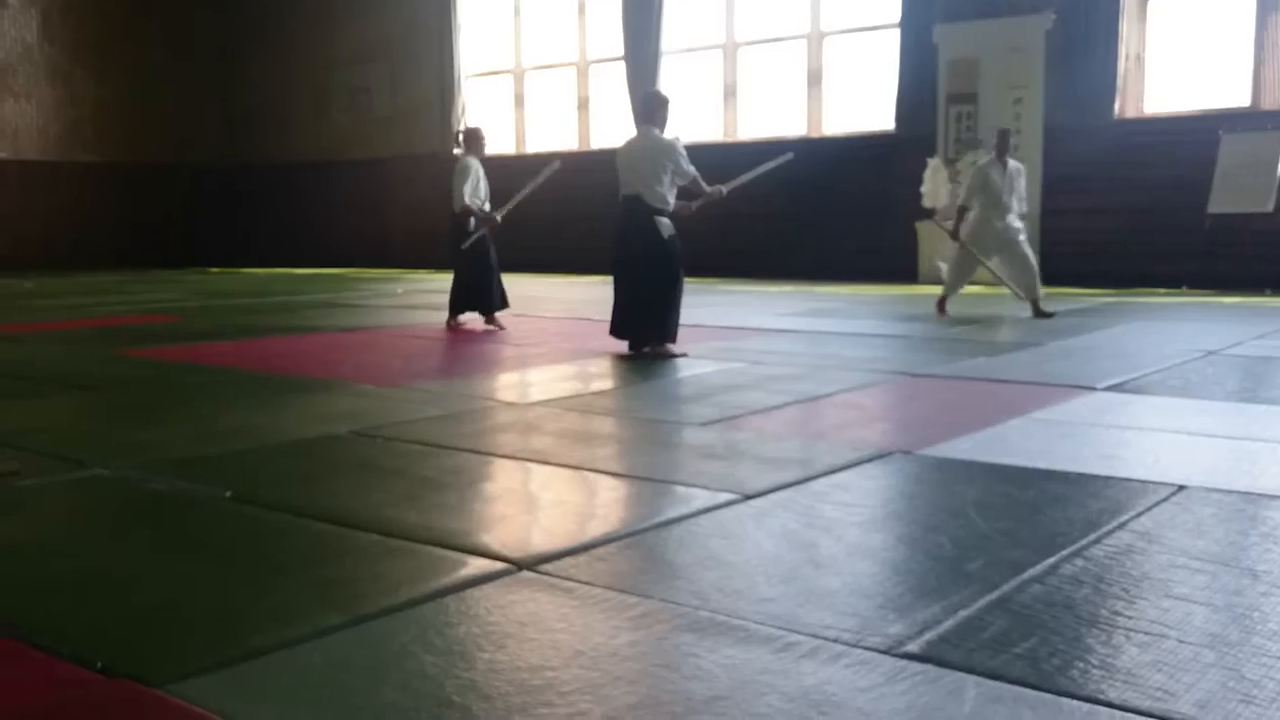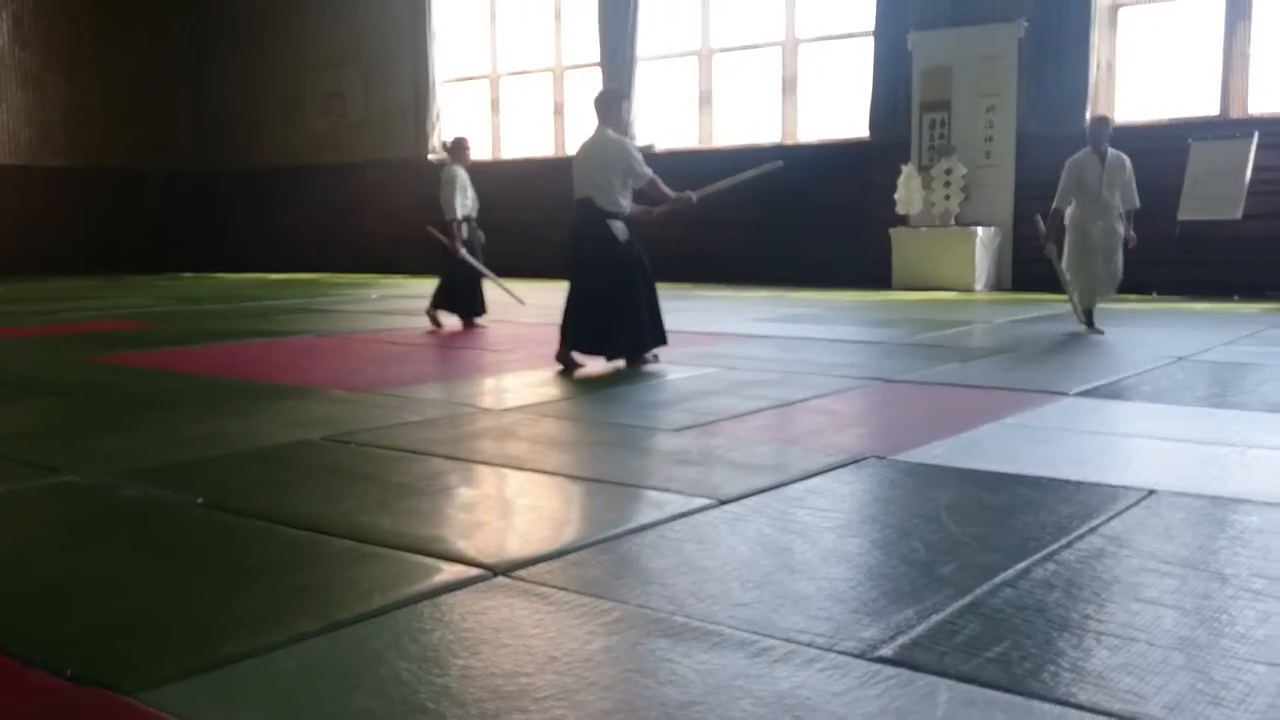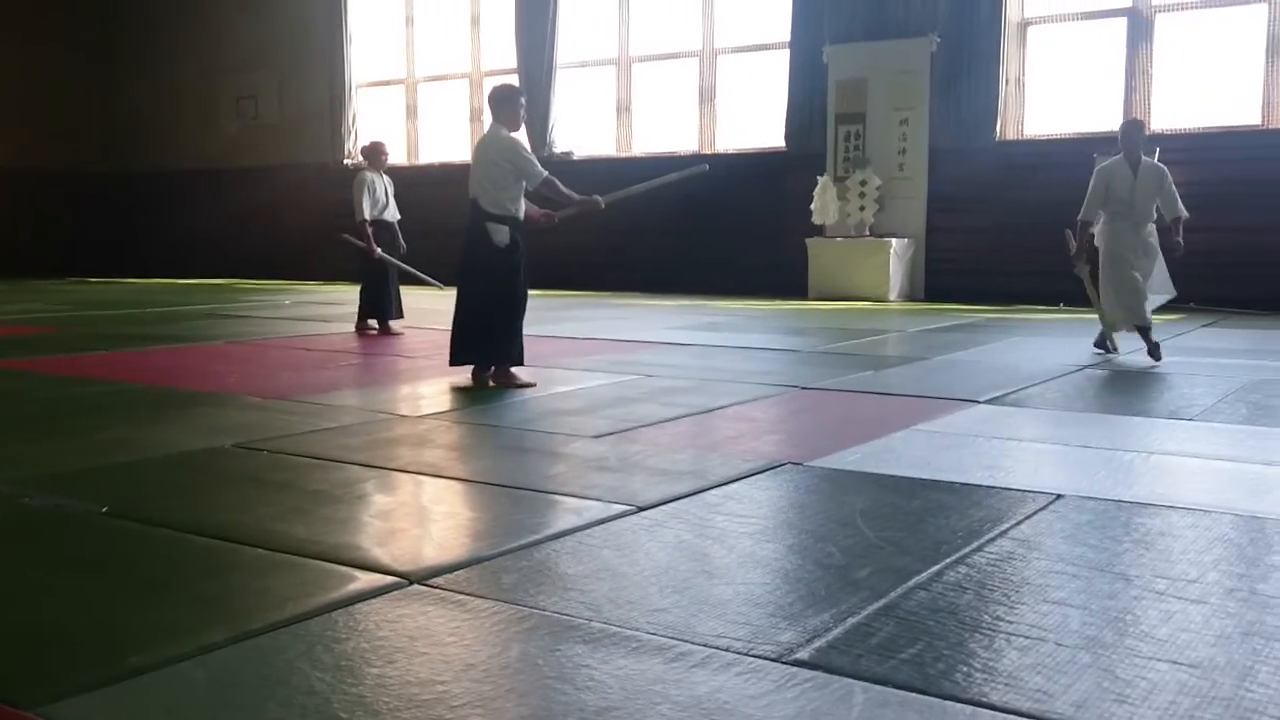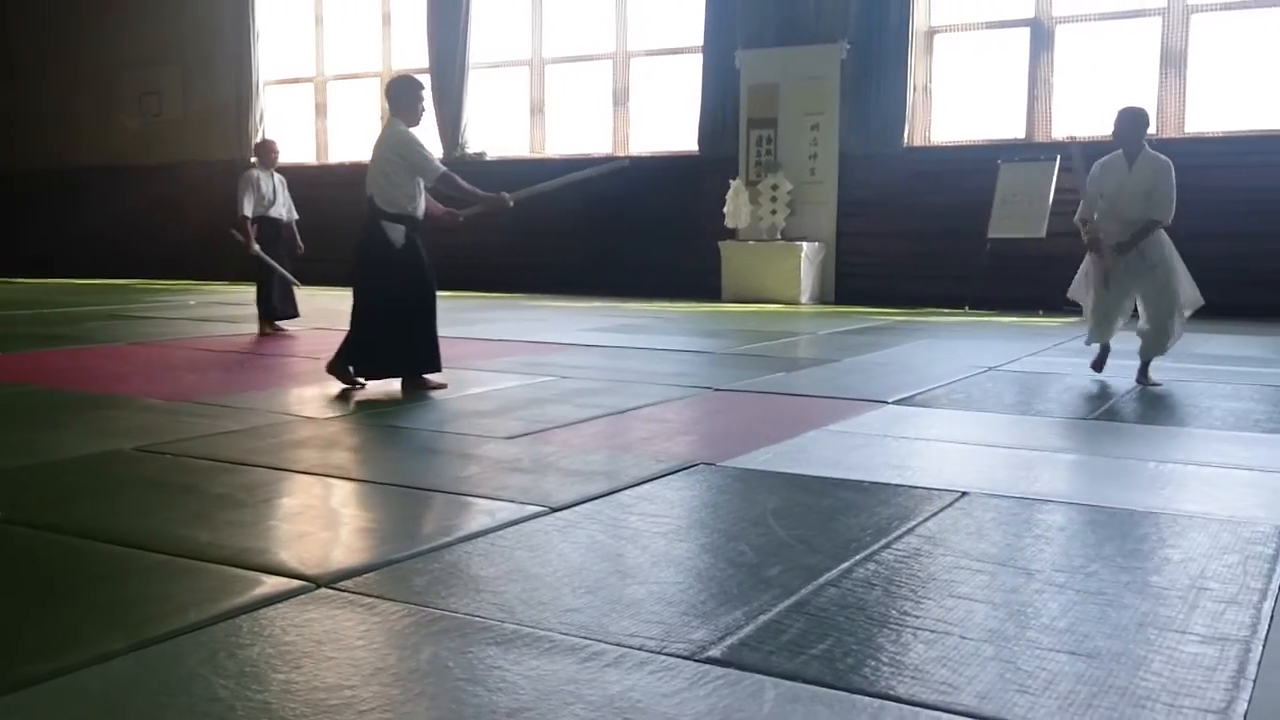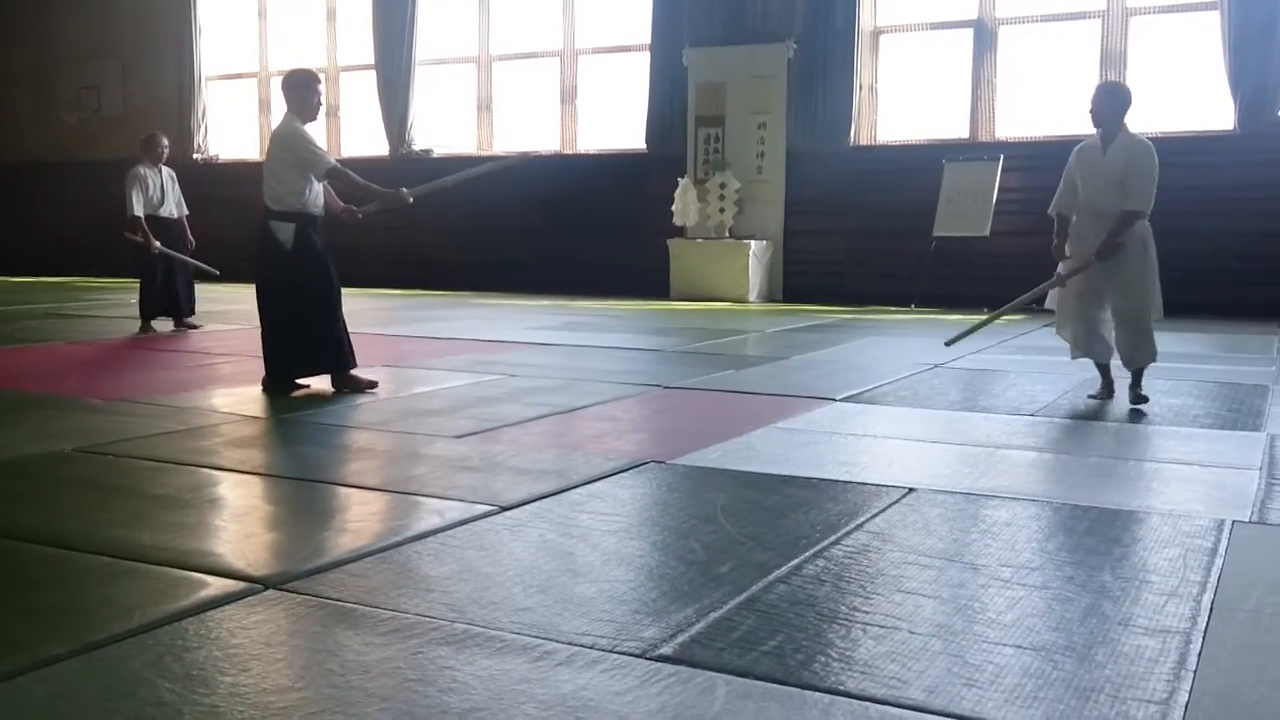
dt=0.7s
person 1, frame 1
left shoulder: (625, 150)
right shoulder: (668, 146)
right elbow: (691, 178)
left wrist: (672, 204)
right wrist: (711, 192)
left hip: (628, 221)
right hip: (653, 223)
left knee: (632, 279)
right knee: (666, 279)
left ankle: (637, 338)
right ankle: (658, 339)
person 1, frame 2
left shoulder: (585, 148)
right shoulder: (620, 145)
right elbow: (648, 181)
left wrist: (633, 209)
right wrist: (676, 198)
left hip: (584, 224)
right hip: (607, 227)
left knee: (585, 286)
right knee: (632, 283)
left ankle: (567, 348)
right ankle: (636, 350)
person 1, frame 3
left shoulder: (487, 144)
right shoulder: (507, 144)
right elbow: (543, 182)
left wrist: (534, 213)
right wrist: (581, 201)
left hip: (482, 230)
right hip: (499, 232)
left knee: (481, 298)
right knee: (508, 298)
left ankle: (482, 364)
right ankle: (500, 364)
person 1, frame 4
left shoulder: (391, 138)
right shoulder: (402, 139)
left elbow: (413, 188)
right elbow: (442, 179)
left wrist: (438, 212)
right wrist: (487, 199)
left hip: (383, 232)
right hip: (394, 233)
left knee: (378, 303)
right knee: (415, 299)
left ankle: (345, 362)
right ankle: (414, 373)
person 1, frame 5
left shoulder: (291, 134)
right shoulder: (291, 134)
left elbow: (319, 182)
right elbow: (335, 173)
left wrist: (339, 208)
right wrist: (384, 196)
left hip: (291, 230)
right hip: (291, 232)
left knee: (286, 305)
right knee: (321, 297)
left ankle: (279, 375)
right ankle: (340, 371)
person 2, frame 1
left shoulder: (1018, 169)
right shoulder: (982, 169)
left elbow: (1020, 202)
right elbow: (967, 200)
left wrist: (1017, 226)
right wrist: (957, 227)
left hip: (1008, 224)
right hip: (984, 223)
left knee: (1025, 264)
right knee: (965, 264)
left ankle: (1036, 308)
right ankle: (943, 300)
person 2, frame 2
left shoulder: (1121, 161)
right shoulder: (1077, 163)
left elbow: (1128, 197)
right elbow: (1062, 199)
left wrist: (1129, 228)
right wrist: (1052, 232)
left hip: (1111, 222)
right hip: (1084, 221)
left knee: (1110, 272)
right knee: (1087, 272)
left ankle: (1085, 306)
right ankle: (1089, 320)
person 2, frame 3
left shoulder: (1158, 171)
right shoulder: (1106, 171)
left elbow: (1173, 207)
right elbow: (1090, 210)
left wrist: (1177, 236)
right wrist: (1081, 246)
left hip: (1145, 237)
right hip: (1115, 236)
left knee: (1131, 294)
right knee: (1128, 292)
left ankle: (1103, 337)
right ankle: (1149, 342)
person 2, frame 4
left shoulder: (1160, 166)
right shoulder: (1103, 166)
left elbow: (1161, 214)
right elbow: (1087, 207)
left wrist: (1131, 241)
right wrist: (1088, 233)
left hip: (1147, 242)
right hip: (1108, 242)
left knee: (1160, 307)
right knee: (1105, 303)
left ankle: (1143, 367)
right ankle: (1103, 346)
person 2, frame 5
left shoulder: (1140, 150)
right shoulder: (1082, 152)
left elbow: (1140, 204)
right elbow: (1066, 200)
left wrist: (1112, 238)
right wrist: (1060, 239)
left hip: (1127, 240)
right hip: (1085, 239)
left knee: (1132, 313)
right knee: (1087, 312)
left ankle: (1136, 382)
right ankle: (1105, 379)
person 3, frame 1
left shoulder: (473, 163)
right shoulder: (468, 165)
right elbow: (461, 201)
left wrist: (484, 218)
right wrist: (483, 217)
left hip: (474, 222)
right hip: (470, 223)
left knee: (466, 269)
right knee: (485, 266)
left ankle: (454, 314)
right ankle: (489, 312)
person 3, frame 2
left shoulder: (457, 172)
right shoulder: (455, 173)
right elbow: (452, 210)
left wrist: (475, 229)
right wrist: (455, 239)
left hip: (465, 227)
right hip: (460, 229)
left knee: (454, 272)
right knee: (469, 272)
left ankle: (434, 308)
right ankle: (468, 316)
person 3, frame 3
left shoulder: (386, 179)
right shoulder: (365, 178)
right elbow: (362, 213)
left wrist: (399, 238)
right wrist: (370, 241)
left hip: (387, 232)
right hip: (374, 232)
left knee: (372, 278)
right knee: (382, 277)
left ankle: (363, 320)
right ankle: (384, 322)
person 3, frame 4
left shoulder: (280, 179)
right shoulder: (252, 176)
left elbow: (289, 211)
right elbow: (245, 212)
left wrist: (296, 237)
right wrist: (250, 238)
left hip: (279, 231)
right hip: (262, 230)
left knee: (280, 275)
right knee: (267, 276)
left ankle: (270, 320)
right ankle: (265, 321)
person 3, frame 5
left shoulder: (170, 174)
right shoulder: (138, 174)
left elbow: (179, 207)
right elbow: (135, 212)
left wrist: (187, 233)
right wrist: (149, 237)
left hip: (171, 228)
right hip: (151, 228)
left knee: (180, 272)
right knee: (152, 276)
left ankle: (181, 317)
right ankle: (146, 321)
